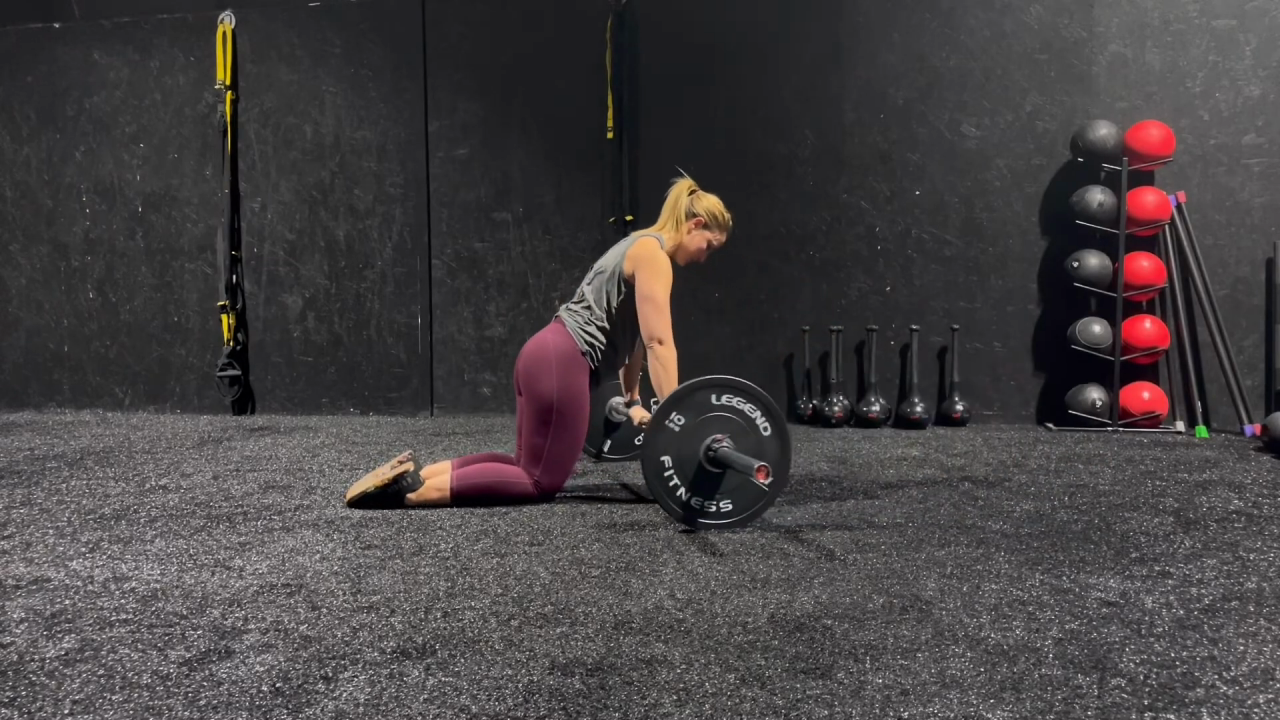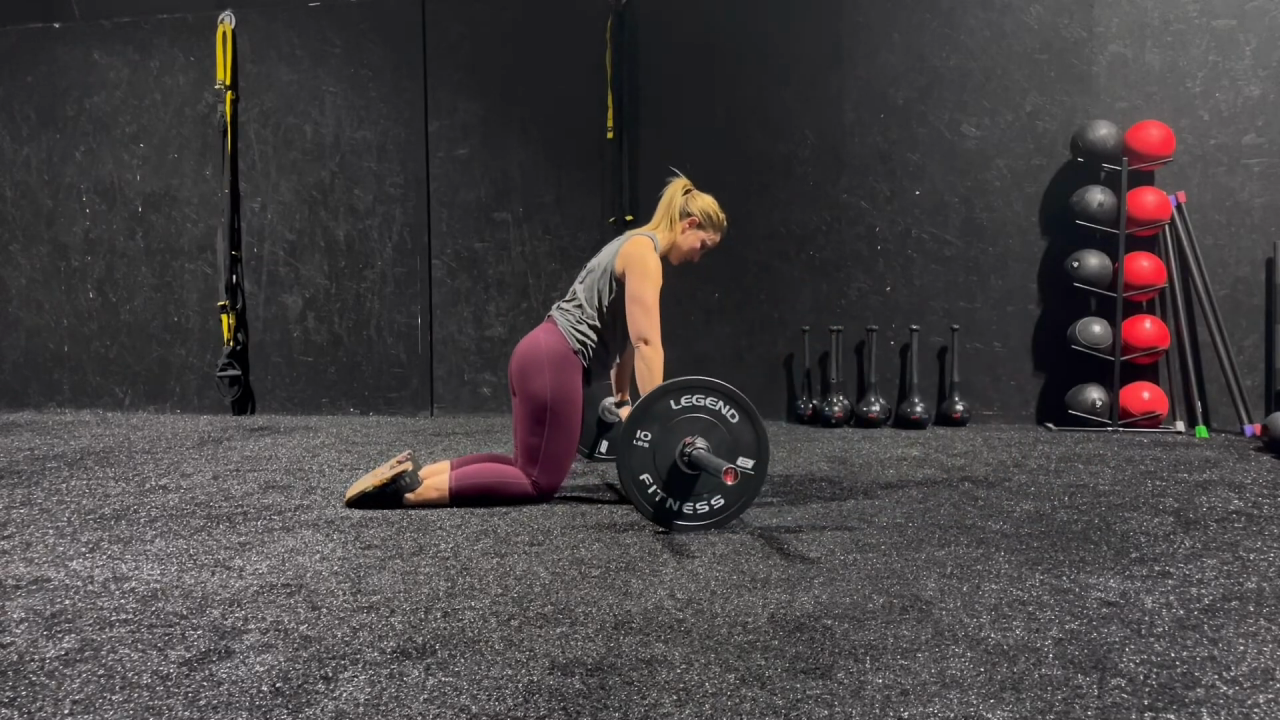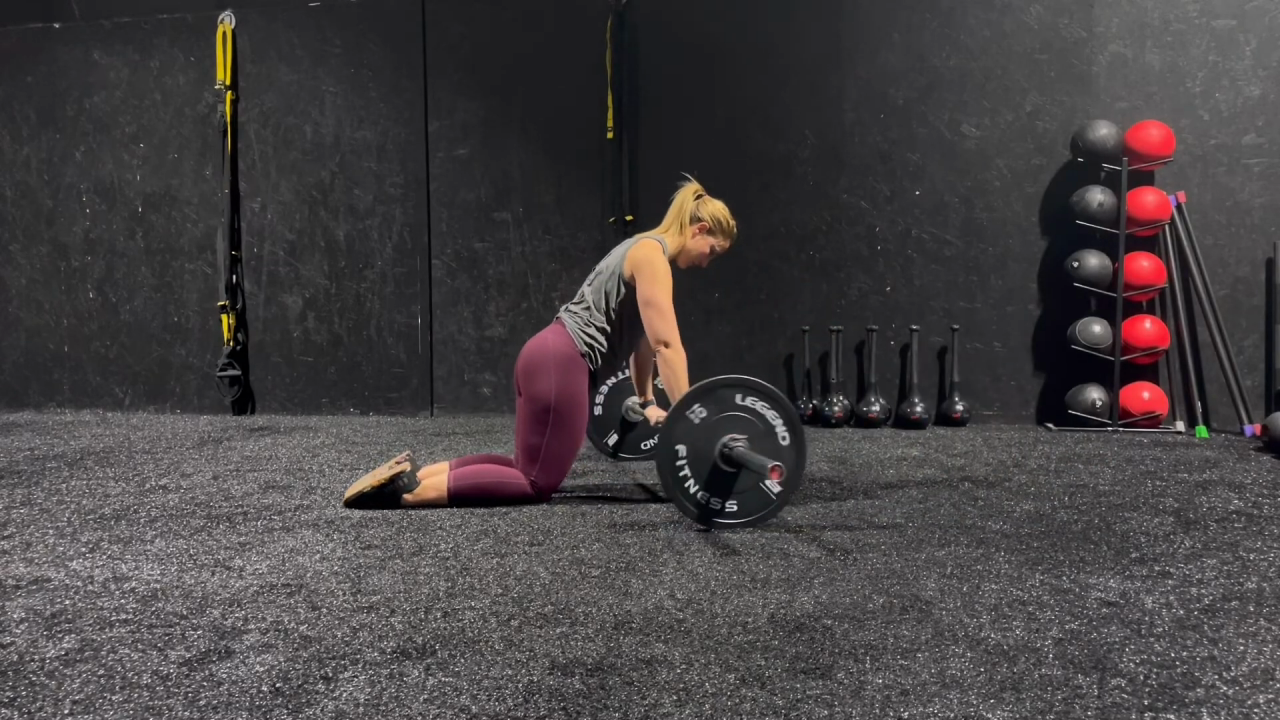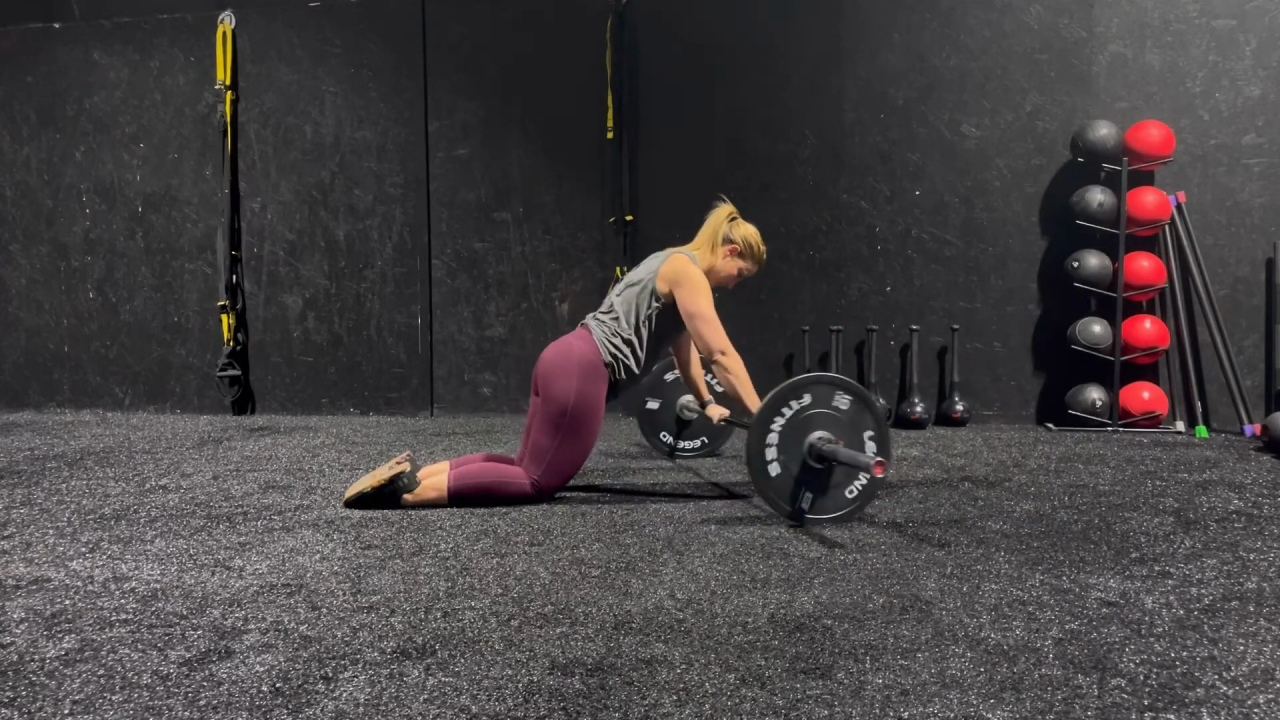
dt=0.4s
person 1, frame 1
left shoulder: (642, 247)
right shoulder: (654, 255)
left elbow: (634, 337)
right elbow: (659, 343)
left wrist: (633, 400)
left hip: (549, 355)
right hip: (561, 361)
left knee: (530, 467)
right knee: (542, 482)
left ankle: (416, 472)
right ankle: (413, 488)
person 1, frame 2
left shoulder: (636, 247)
right shoulder: (644, 252)
left elbow: (625, 336)
right elbow: (646, 341)
left wrist: (623, 401)
left hip: (544, 355)
right hip: (554, 360)
left knee: (529, 468)
right knee: (540, 483)
left ankle: (414, 473)
right ankle: (410, 488)
person 1, frame 3
left shoulder: (646, 251)
right shoulder: (653, 256)
left elbow: (643, 337)
right elbow: (667, 344)
left wrist: (646, 400)
left hip: (551, 358)
right hip: (561, 363)
left knee: (530, 470)
right knee: (537, 485)
left ankle: (414, 471)
right ankle: (409, 489)
person 1, frame 4
left shoulder: (674, 265)
right shoulder: (687, 272)
left elbow: (685, 347)
right elbow: (720, 352)
left wrist: (706, 402)
right wrist: (761, 417)
left hip: (567, 363)
right hip: (582, 371)
left knee: (529, 468)
right knee: (538, 484)
left ankle: (413, 471)
right ankle: (410, 489)
